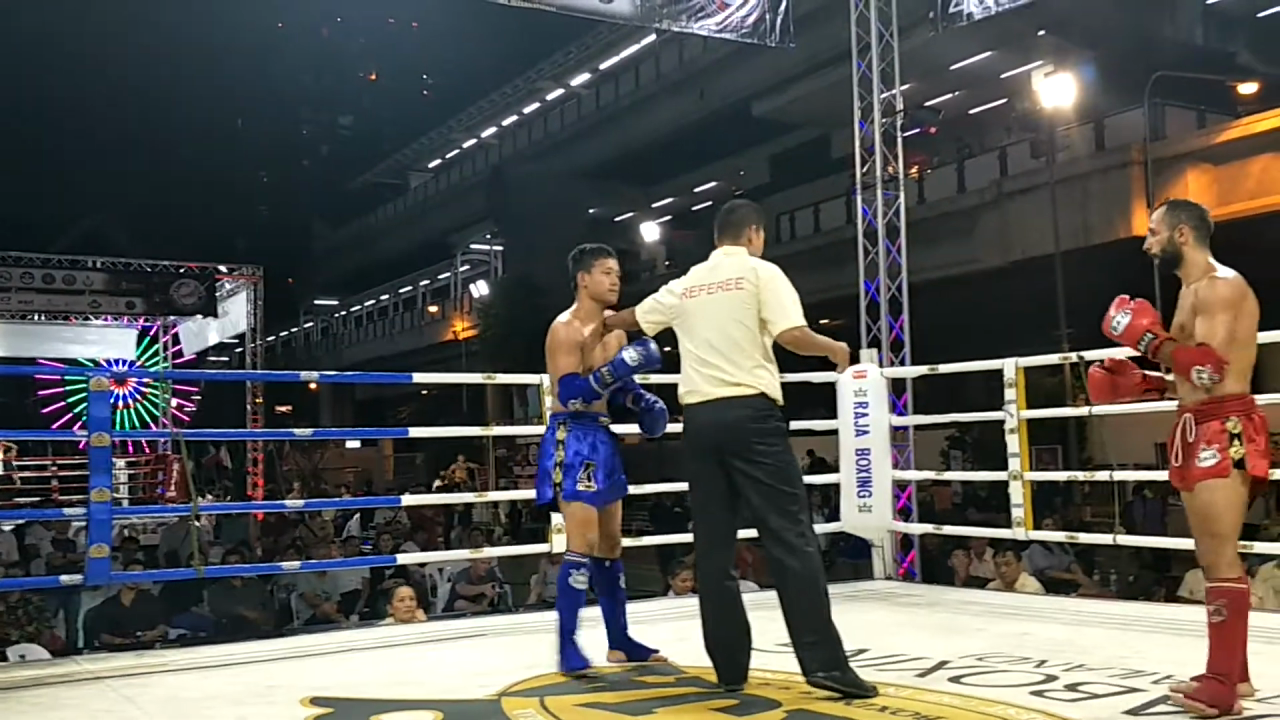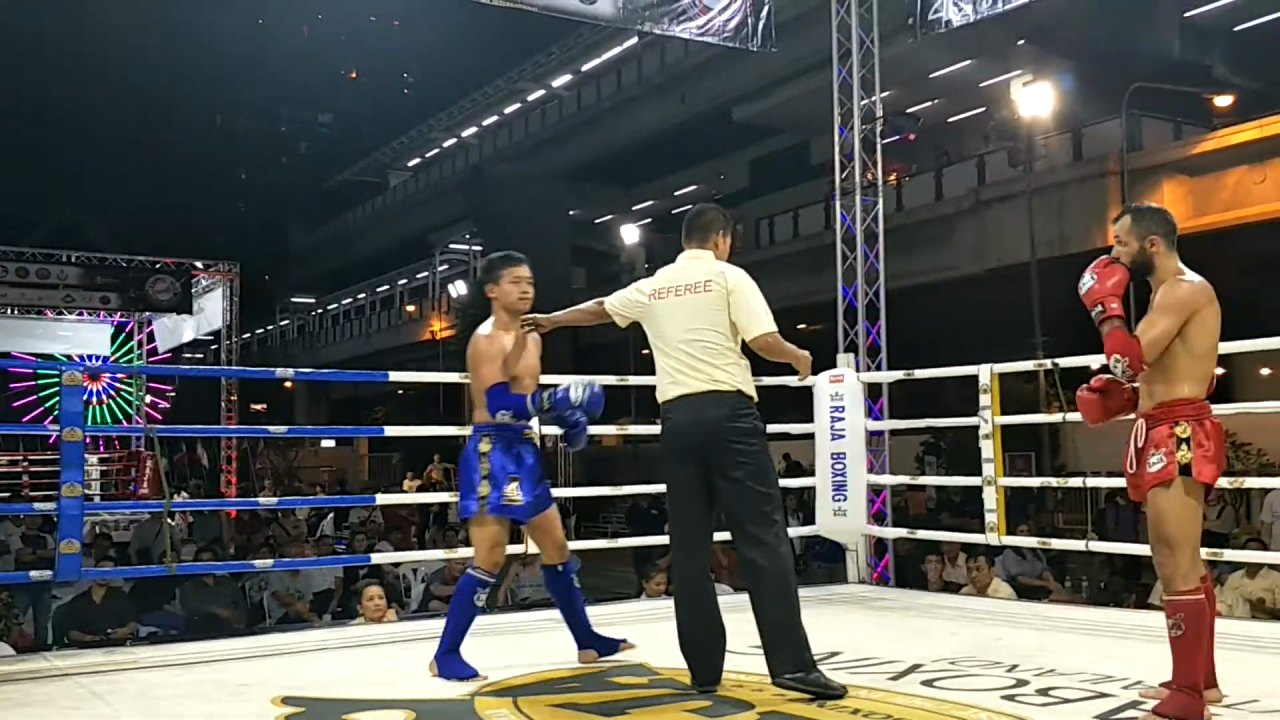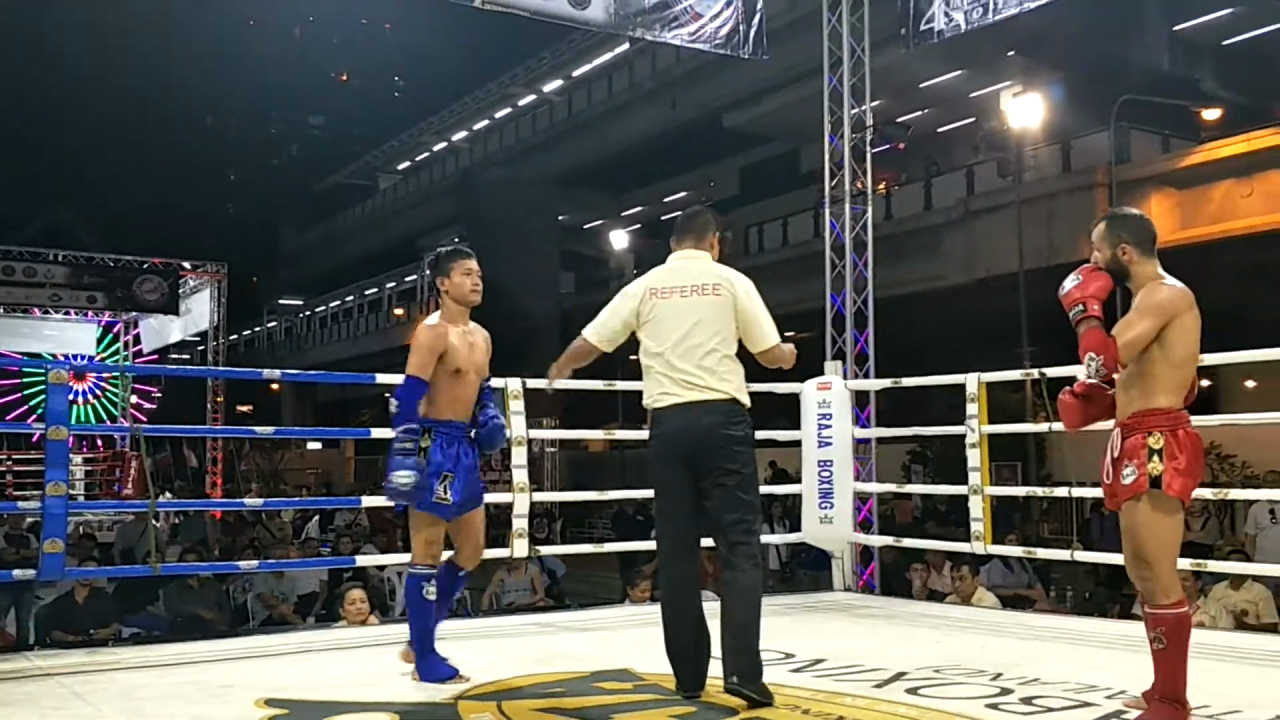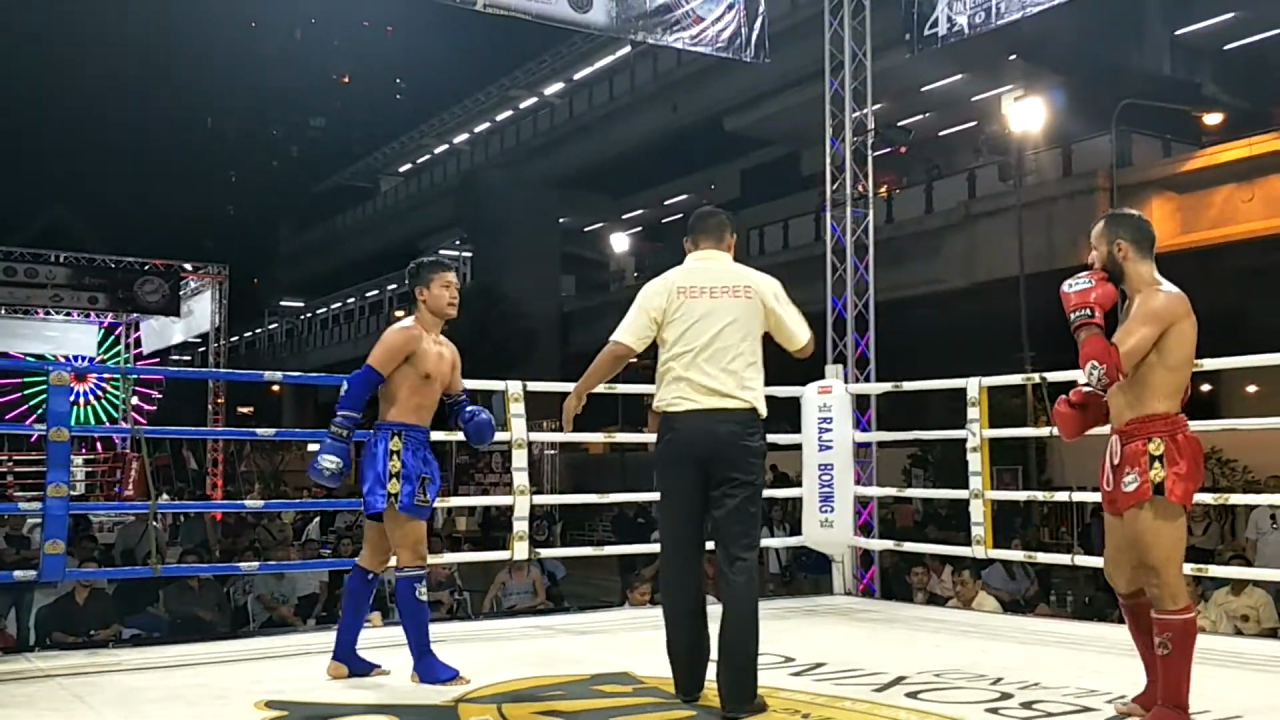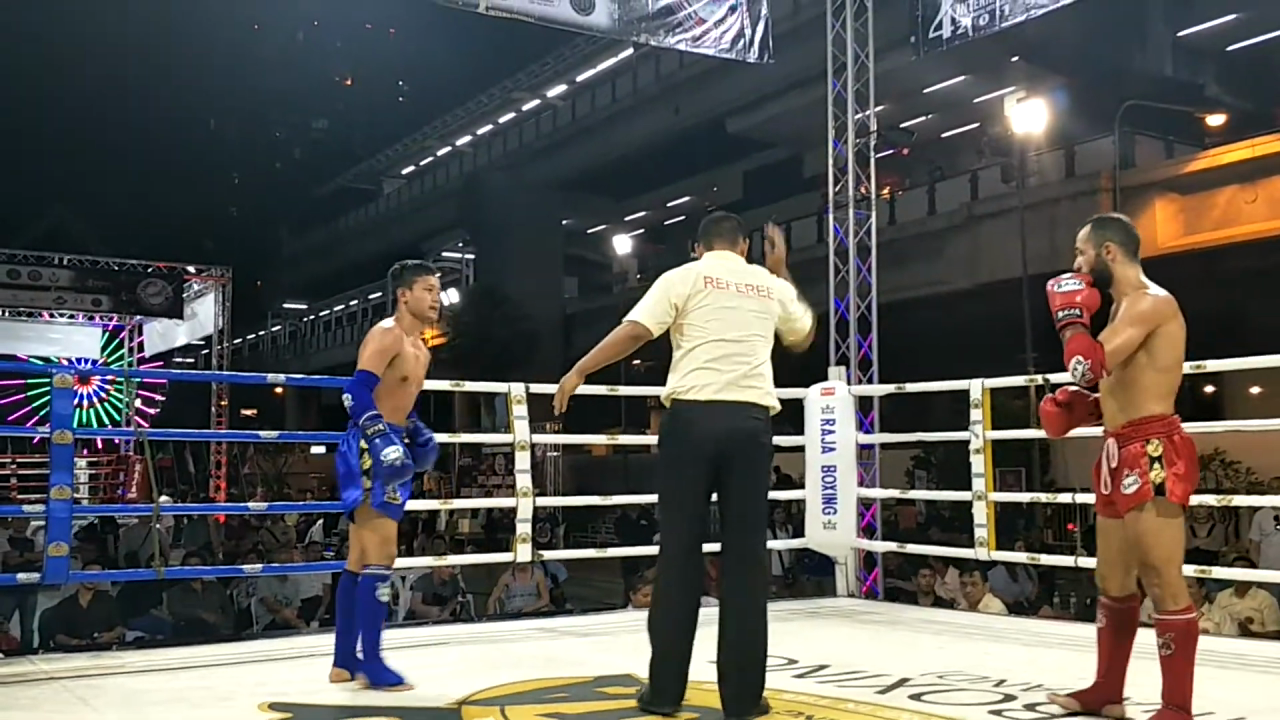
dt=0.3s
person 1, frame 1
left shoulder: (1220, 286)
right shoulder: (1191, 291)
left elbow: (1207, 367)
left wrist: (1147, 335)
right wrist: (1140, 381)
left hip: (1225, 431)
right hip: (1198, 432)
left knee: (1216, 555)
right knee: (1217, 555)
right ankle: (1233, 671)
person 1, frame 2
left shoulder: (1182, 289)
right shoulder: (1170, 293)
left elbow: (1129, 361)
left wrist: (1104, 303)
right wrist: (1125, 398)
left hip: (1179, 437)
right hip: (1161, 438)
left knee: (1176, 566)
right knee: (1183, 563)
right ankle: (1201, 678)
person 1, frame 3
left shoulder: (1163, 294)
right shoulder: (1152, 298)
left elbow: (1102, 360)
left wrist: (1082, 307)
right wrist: (1109, 402)
left hip: (1155, 447)
right hip: (1137, 448)
left knee: (1156, 578)
right knee: (1145, 574)
person 1, frame 4
left shoulder: (1160, 299)
right shoulder: (1143, 303)
left elbow: (1103, 369)
left wrist: (1083, 312)
right wrist: (1102, 409)
left hip: (1156, 454)
right hip: (1131, 454)
left knee: (1161, 583)
right knee: (1123, 577)
person 1, frame 5
left shoulder: (1148, 302)
right shoulder: (1125, 307)
left elbow: (1085, 366)
left wrist: (1068, 313)
right wrist: (1089, 409)
left hip: (1150, 456)
right hip: (1120, 458)
left knee: (1163, 585)
right knee: (1112, 581)
person 2, frame 1
left shoulder: (685, 286)
right shoulder: (761, 272)
left elbow: (637, 315)
right elbow: (792, 334)
left wrist: (605, 322)
right wrist: (834, 349)
left hip: (700, 419)
right hip: (750, 413)
left knee: (714, 547)
right knee: (790, 537)
left ankle: (730, 667)
right ankle: (824, 661)
person 2, frame 2
left shoulder: (652, 287)
right shoulder: (728, 276)
left elbow: (600, 308)
right elbow: (763, 340)
left wrist: (551, 319)
right wrist: (798, 356)
left hip: (678, 418)
right hip: (728, 412)
left knee: (690, 546)
right knee: (763, 537)
left ankle: (704, 667)
right ankle: (792, 662)
person 2, frame 3
left shoulder: (643, 287)
right shoulder: (732, 281)
left elbow: (589, 345)
right elbow: (771, 355)
left wrist: (558, 370)
right wrist: (788, 354)
left hip: (669, 423)
right hip: (722, 419)
left knee: (677, 552)
right knee: (739, 546)
left ankle: (689, 674)
right ankle: (743, 670)
person 2, frame 4
left shoulder: (663, 286)
right shoulder: (758, 283)
left elbow: (620, 350)
right elbow: (803, 346)
left wrist: (579, 392)
right wrist: (767, 327)
left hip: (680, 427)
right hip: (738, 426)
left knee: (680, 555)
right knee: (738, 557)
left ankle: (688, 679)
person 2, frame 5
left shoulder: (684, 277)
right shoulder: (770, 287)
left elbow: (634, 331)
right elbow: (804, 331)
left wrist: (578, 372)
left hip: (694, 417)
right hip: (751, 421)
left knee: (678, 554)
right knee: (745, 558)
person 3, frame 1
left shoulder: (615, 329)
right shoulder: (566, 329)
right elbow: (571, 395)
left wrist: (645, 402)
right wrist: (618, 368)
left hip: (601, 438)
right hip: (570, 440)
left knee: (610, 545)
right knee: (583, 545)
left ankle: (621, 642)
right ankle: (567, 644)
person 3, frame 2
left shoulder: (532, 338)
right shoulder: (486, 340)
right elbow: (500, 405)
left wrist: (567, 415)
right wrist: (561, 400)
left hip: (524, 450)
right hip: (493, 453)
left knee: (557, 550)
right knee: (489, 560)
left ankle: (587, 641)
right ankle: (447, 653)
person 3, frame 3
left shoulder: (482, 336)
right shoulder: (433, 331)
right elbow: (409, 396)
left wrist: (493, 418)
right wrist: (406, 458)
left hip: (463, 447)
right hip: (432, 447)
left knee: (470, 555)
right knee: (428, 556)
left ankle: (417, 643)
right ankle: (425, 659)
person 3, frame 4
left shoulder: (448, 351)
right shoulder: (405, 335)
left elbow: (456, 402)
right elbow: (359, 384)
left wrist: (474, 418)
right wrist: (337, 441)
left hip: (417, 451)
right hip: (396, 448)
left knee: (373, 559)
right knee: (412, 558)
left ankle: (343, 656)
right ankle: (424, 661)
person 3, frame 5
left shoulder: (420, 350)
right shoulder: (386, 334)
right elbow: (357, 390)
left wrist: (420, 435)
right wrist: (385, 440)
left hip: (388, 454)
right hip: (369, 450)
left knee: (361, 560)
right knee: (379, 558)
left ankle: (346, 660)
right ankle: (370, 661)
